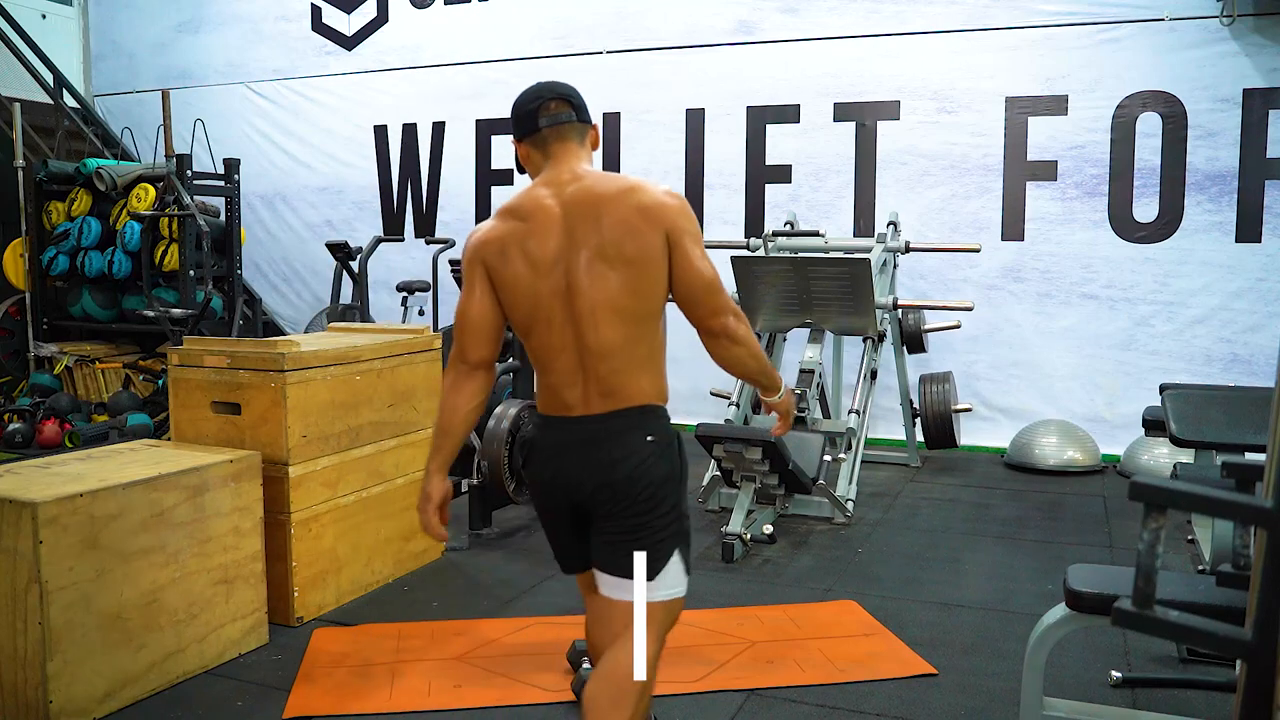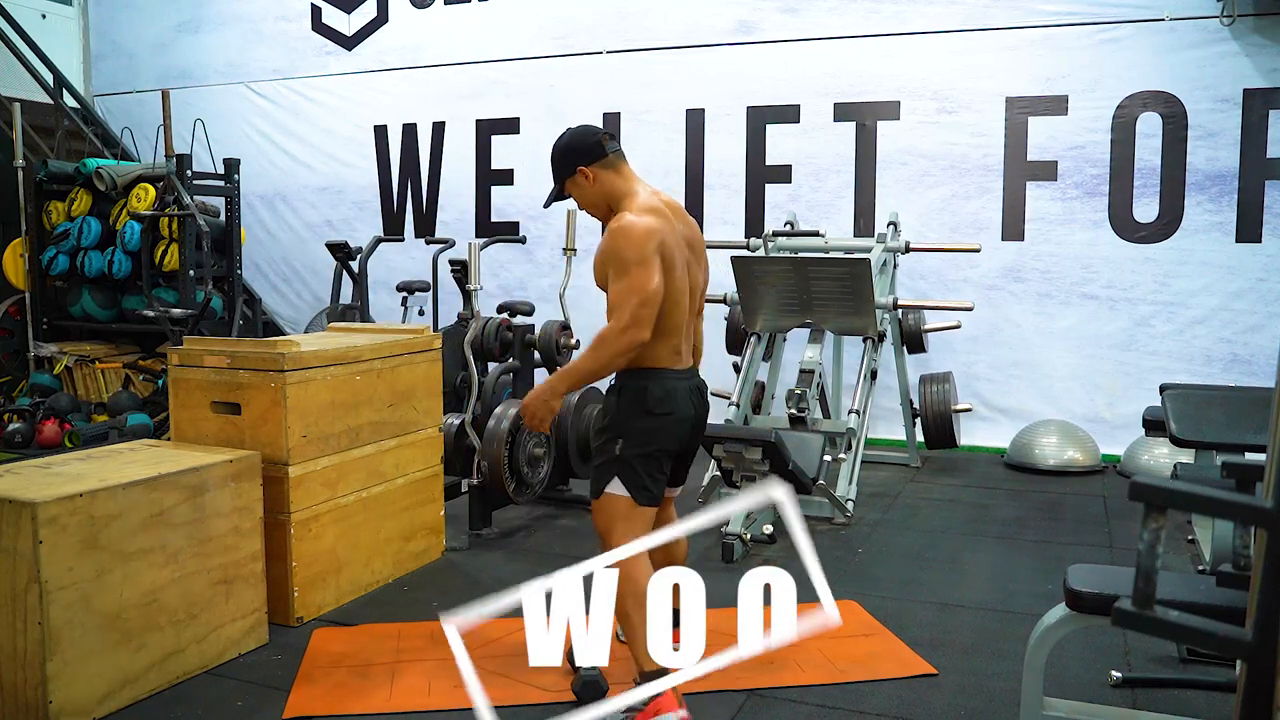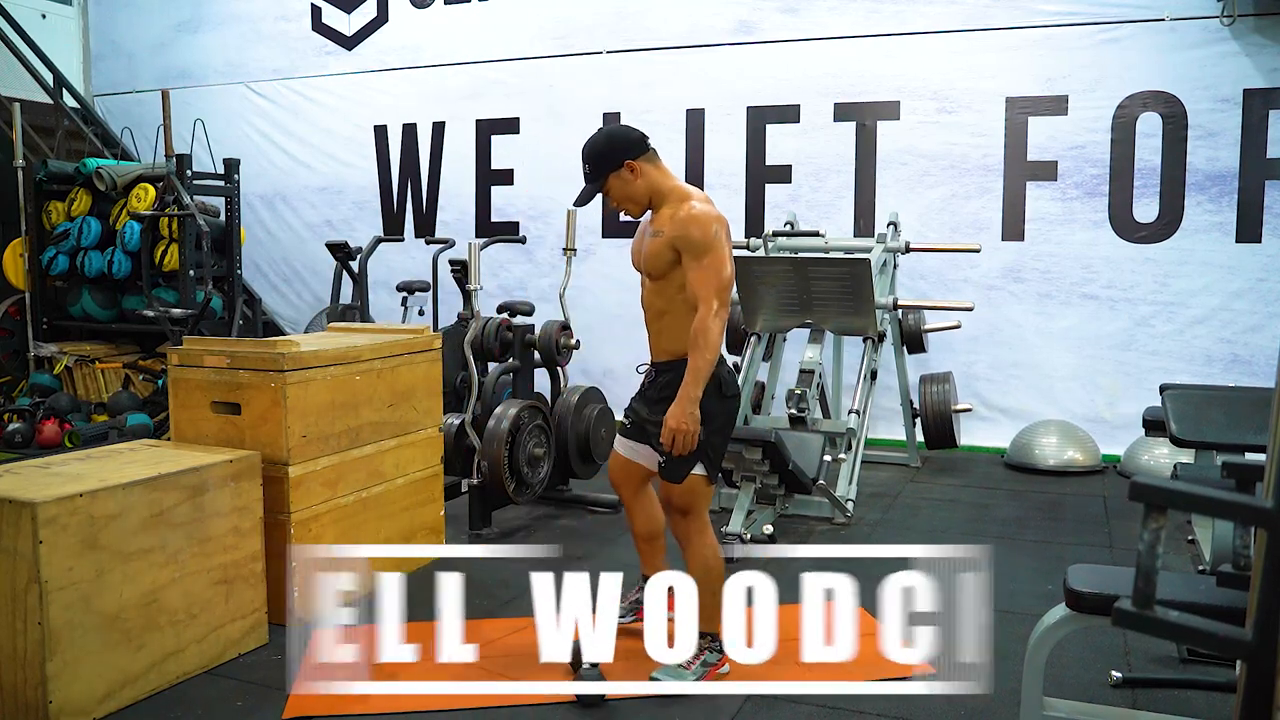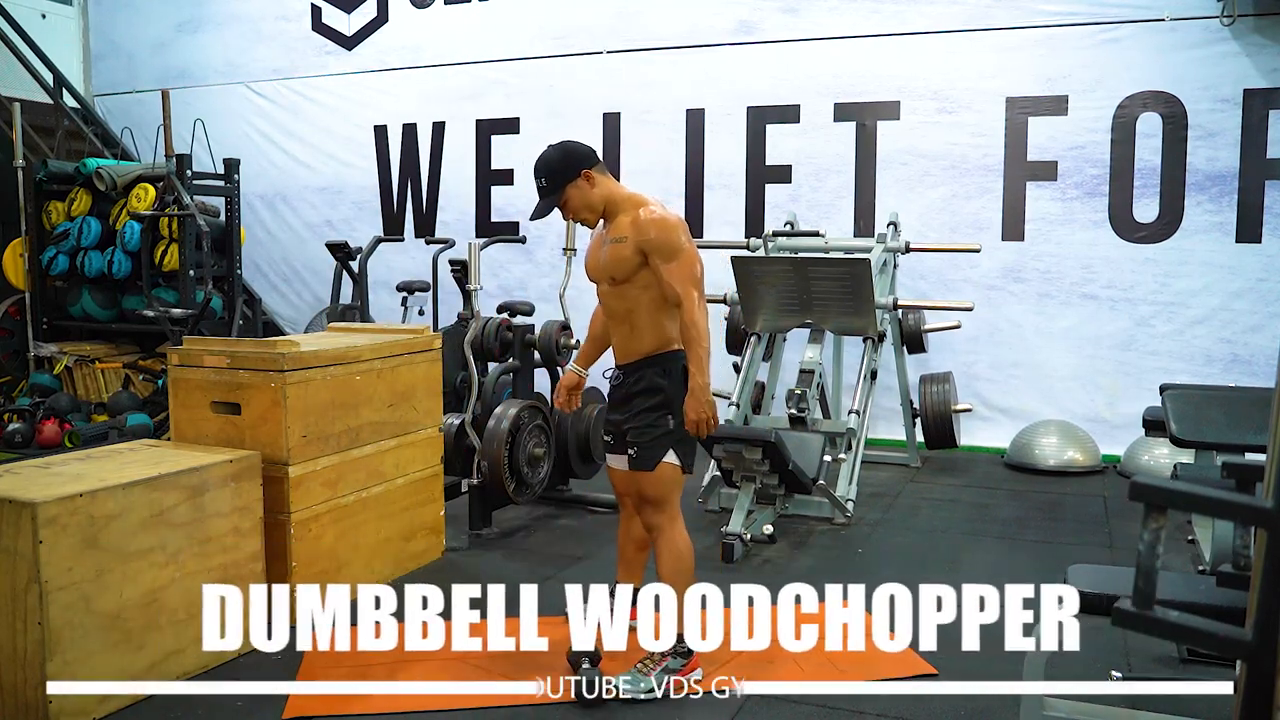
dt=0.7s
person 1, frame 1
left shoulder: (492, 237)
right shoulder: (656, 207)
left elbow: (470, 367)
right elbow: (720, 324)
left wrist: (438, 471)
right wrist: (775, 389)
left hip: (551, 450)
right hip: (637, 448)
left knee: (607, 601)
right knee: (636, 632)
person 1, frame 2
left shoulder: (630, 227)
right shoulder: (679, 219)
left elbow: (628, 330)
left wrist: (554, 388)
left hip: (646, 397)
right hip: (683, 391)
left knee: (619, 537)
right knee: (658, 515)
right ankle: (669, 625)
person 1, frame 3
left shoulder: (697, 218)
right shoulder: (654, 219)
left elbow: (711, 312)
left wrist: (688, 399)
left hip: (694, 385)
right hip: (659, 376)
left knee: (685, 512)
right knee: (625, 476)
left ankle: (710, 646)
person 1, frame 4
left shoulder: (654, 223)
right shoulder: (602, 233)
left elbow: (691, 305)
left wrist: (699, 386)
right wrist: (579, 365)
left hip: (662, 381)
right hip: (624, 379)
left knee: (658, 510)
right knee: (628, 498)
left ankle: (679, 652)
right ankle: (627, 601)
